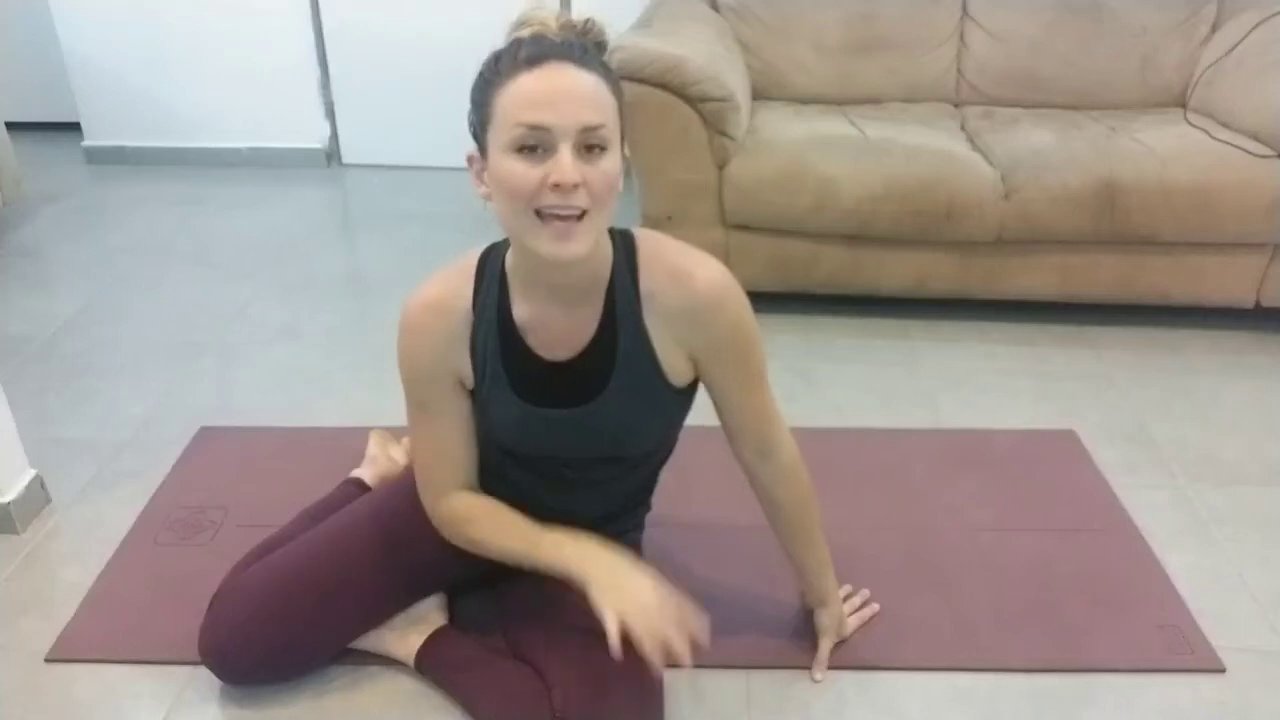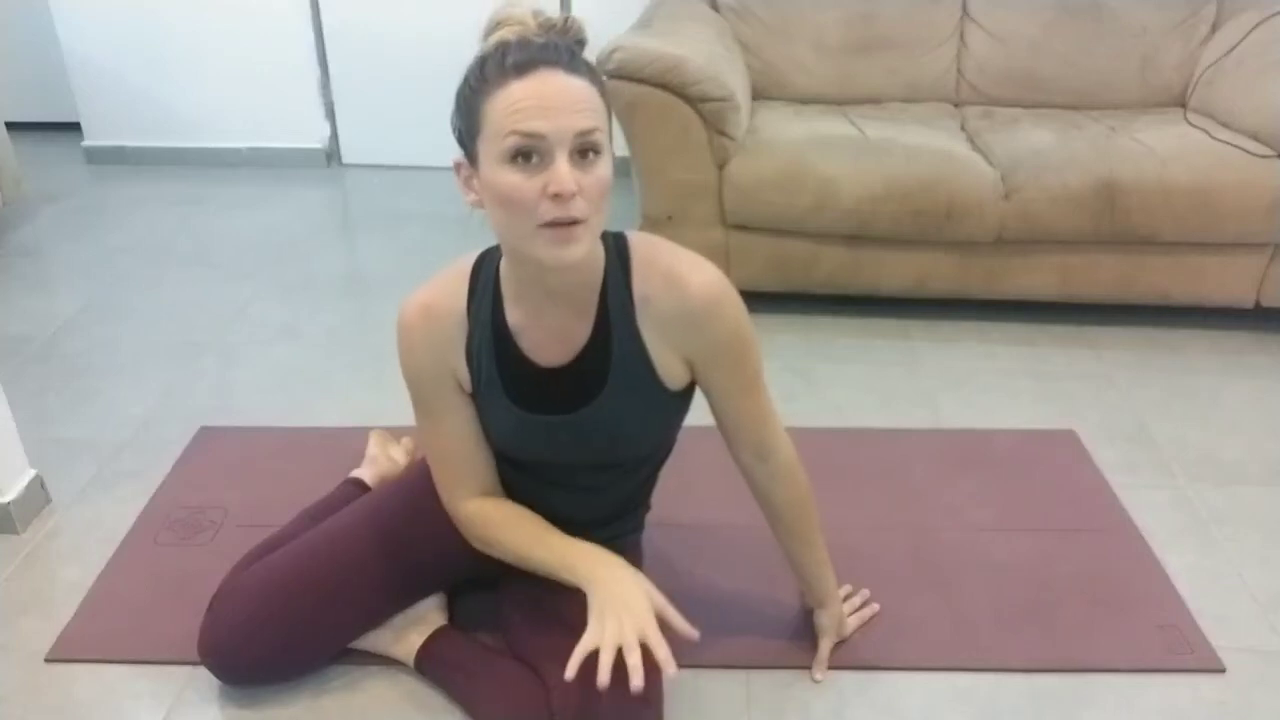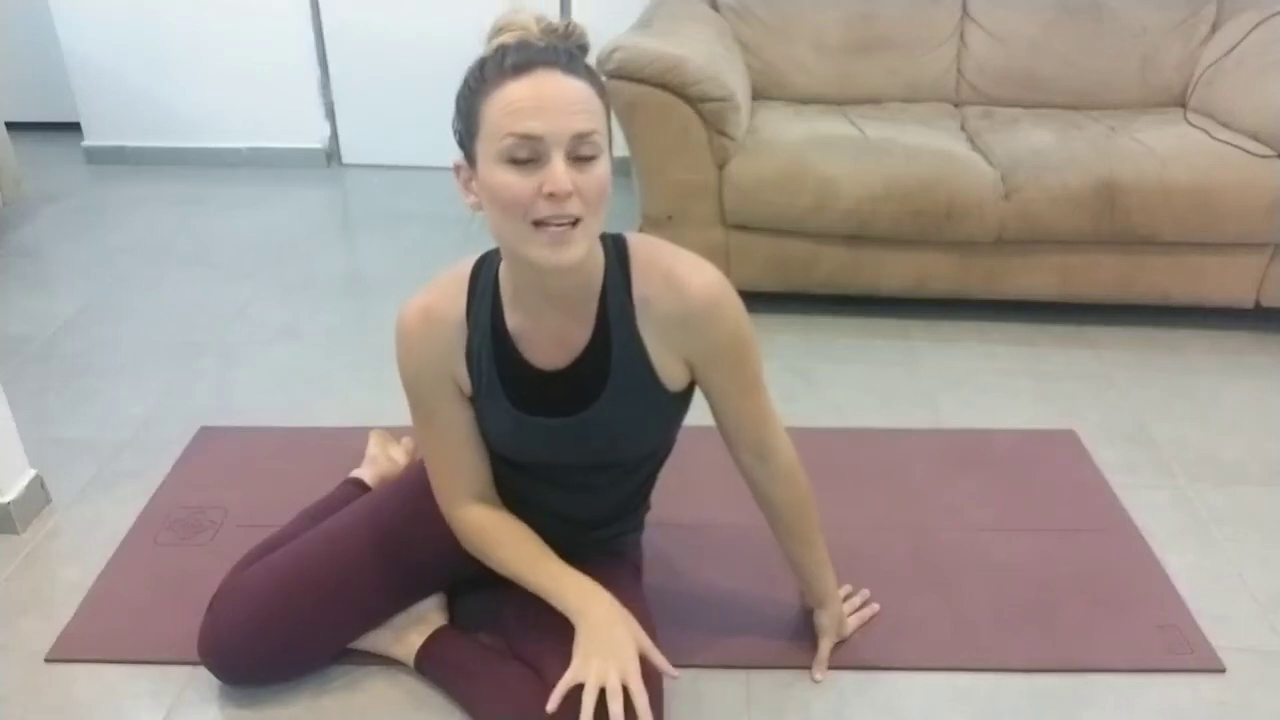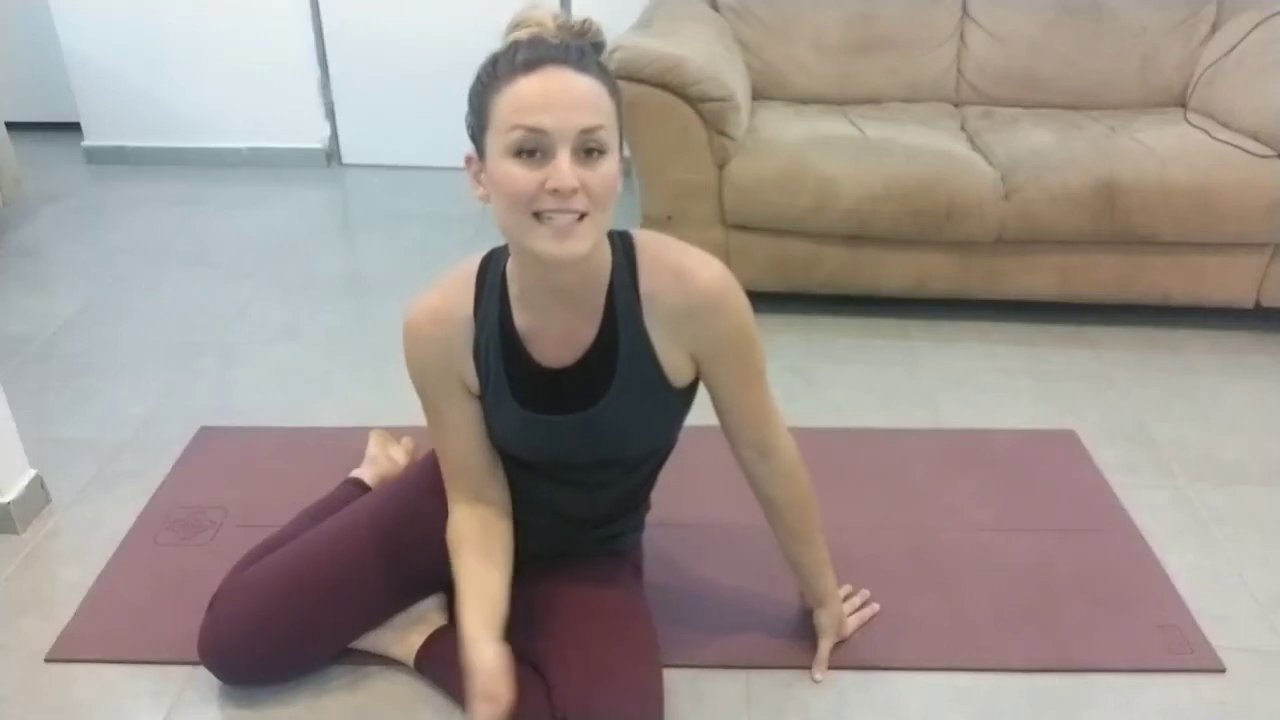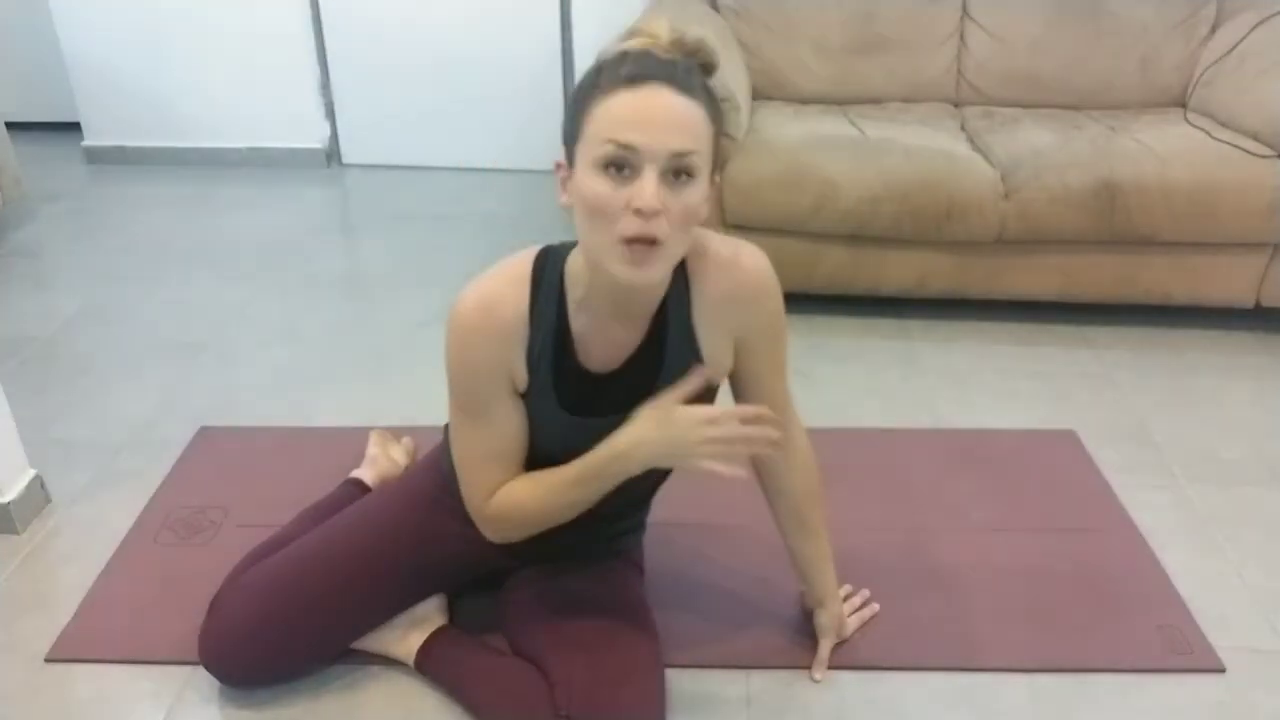
dt=1s
person 1, frame 1
left shoulder: (694, 292)
right shoulder: (440, 316)
left elbow: (768, 453)
right elbow: (452, 504)
left wrist: (822, 594)
right wrist: (588, 561)
left hip: (595, 550)
right hip: (481, 515)
right knee: (231, 637)
left ankle: (421, 636)
right ankle: (384, 476)
person 1, frame 2
left shoulder: (687, 296)
right shoulder: (435, 320)
left elbow: (765, 455)
right elbow: (476, 501)
left wrist: (821, 595)
right wrist: (602, 578)
left hip: (596, 546)
right hip: (477, 510)
right knee: (232, 638)
left ankle: (419, 637)
right ankle: (385, 477)
person 1, frame 3
left shoulder: (688, 297)
right shoulder: (434, 324)
left elbow: (766, 456)
right elbow: (470, 505)
left wrist: (821, 593)
right wrist: (588, 608)
left hip: (592, 551)
right hip: (478, 514)
right knee: (232, 638)
left ankle: (421, 637)
right ankle: (380, 476)
person 1, frame 4
left shoulder: (693, 292)
right shoulder: (442, 322)
left elbow: (766, 452)
right elbow: (478, 502)
left wrist: (820, 594)
right wrist: (480, 639)
left hip: (588, 555)
right hip: (471, 505)
right knee: (231, 640)
left ankle: (422, 635)
right ankle: (381, 477)
person 1, frame 5
left shoulder: (739, 283)
right shoulder: (493, 311)
left elbow: (779, 441)
right elbow: (496, 513)
left wrist: (821, 591)
right wrist: (639, 447)
left hip: (590, 552)
right hip: (482, 510)
right knee: (232, 644)
left ankle: (425, 639)
right ankle: (378, 479)
